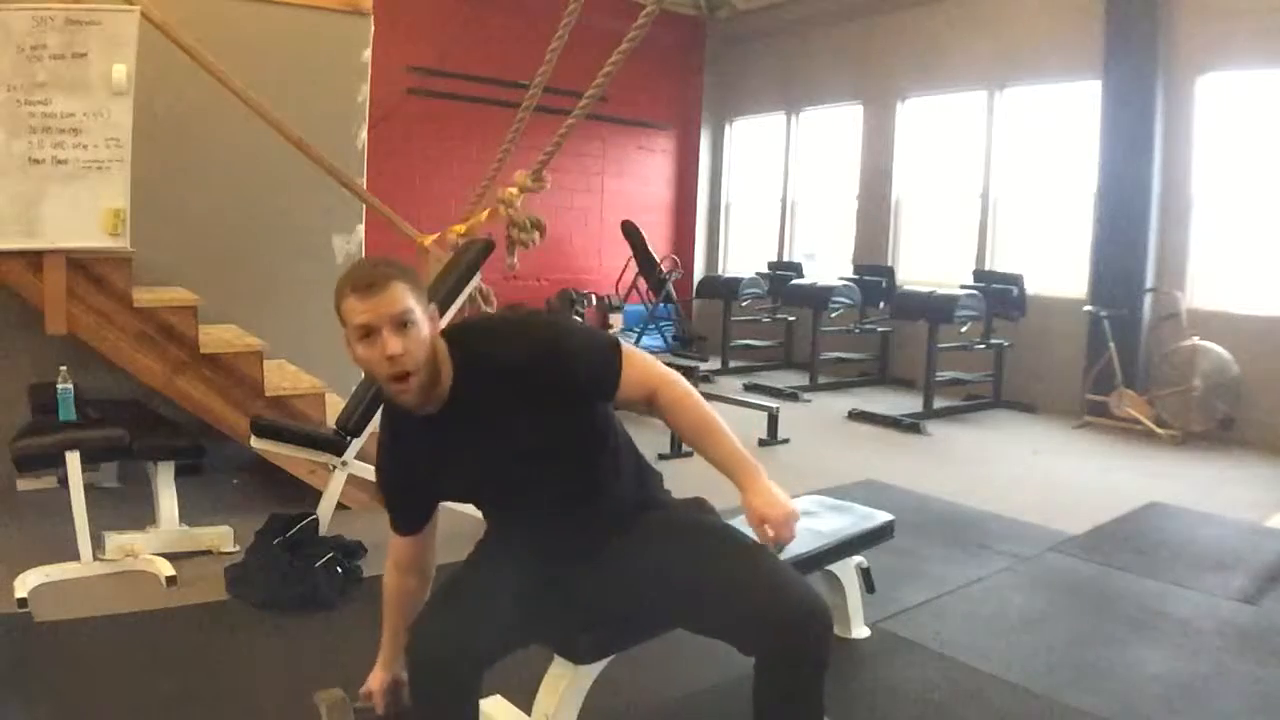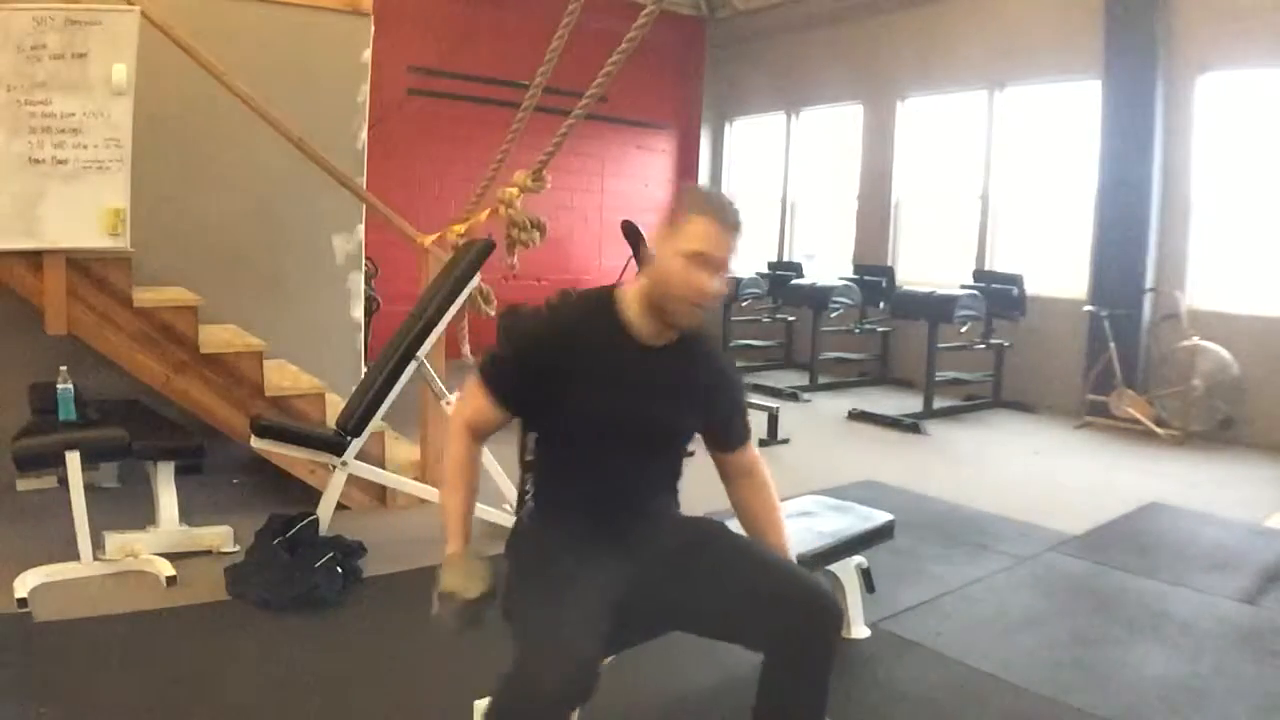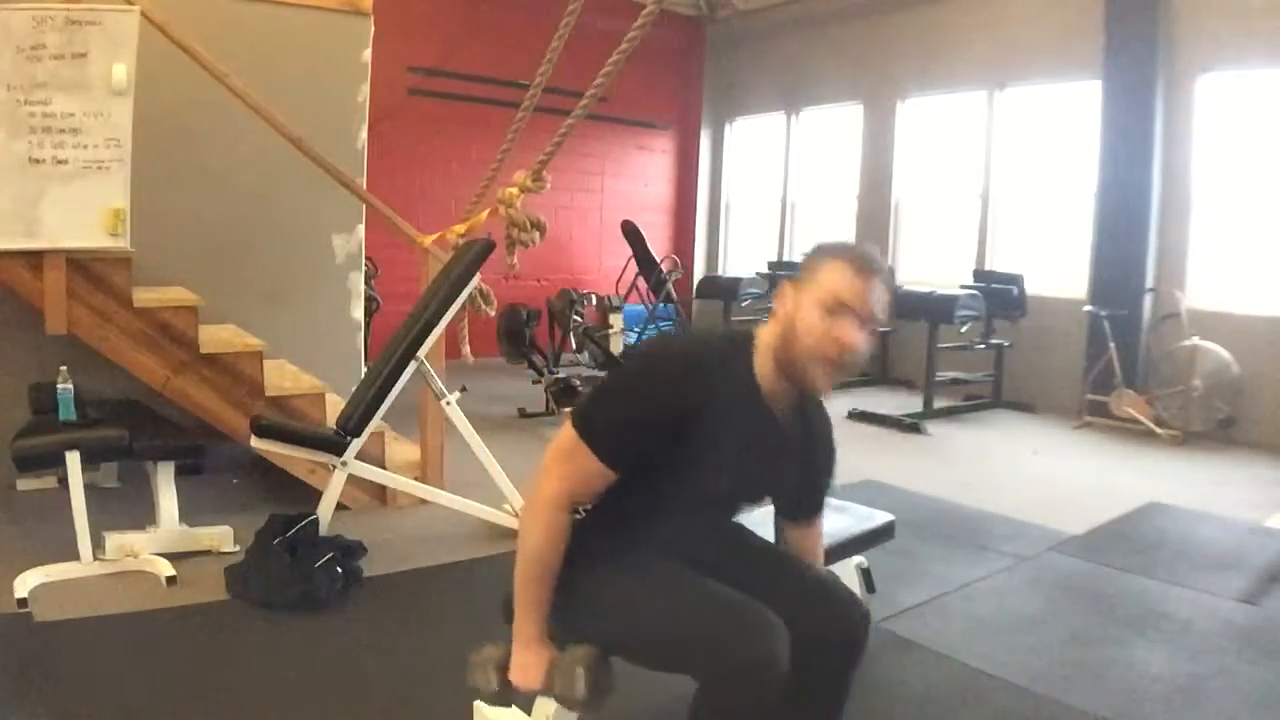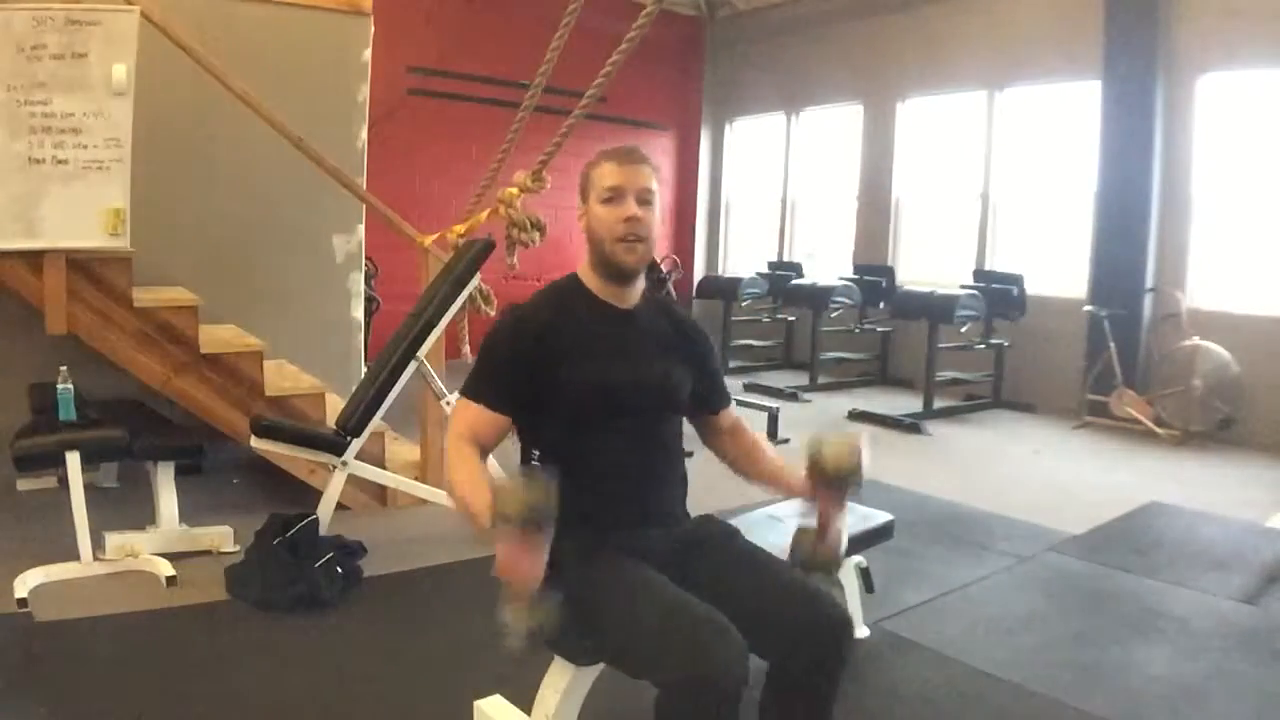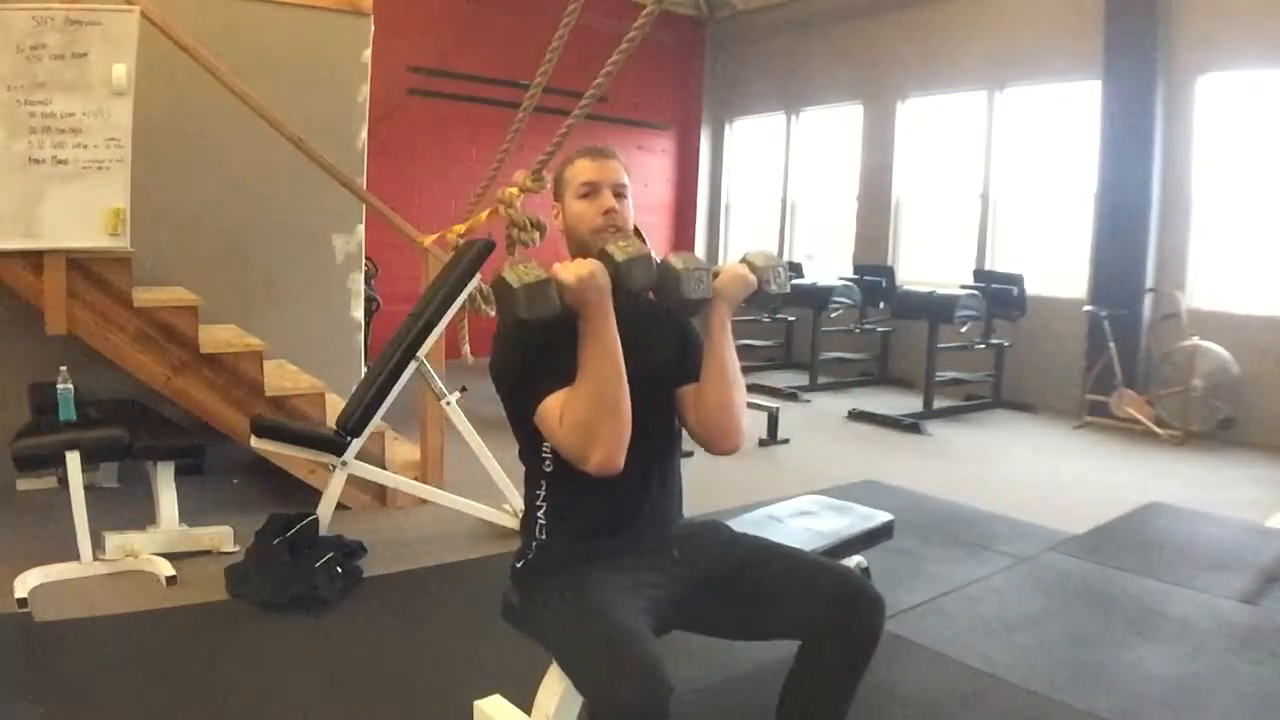
dt=1s
person 1, frame 1
left shoulder: (519, 347)
right shoulder: (400, 447)
left elbow: (657, 385)
right elbow: (409, 565)
left wrist: (752, 481)
right wrist: (388, 661)
left hip: (638, 523)
right hip: (532, 552)
left knee: (799, 620)
right knee: (435, 650)
person 1, frame 2
left shoulder: (708, 367)
right shoulder: (558, 332)
left elbow: (743, 470)
right elbow: (466, 427)
left wrist: (785, 577)
right wrist: (457, 550)
left hip: (659, 537)
right hip: (562, 543)
left knee: (811, 613)
right knee: (554, 676)
person 1, frame 3
left shoulder: (810, 435)
right shoulder: (677, 372)
left elbow: (800, 550)
right elbow: (553, 492)
right wrist: (530, 640)
right hip: (596, 561)
left knee: (838, 620)
right knee: (751, 645)
person 1, frame 4
left shoulder: (680, 332)
right shoulder: (534, 327)
left elbow: (723, 428)
right elbow: (462, 445)
left wrist: (796, 483)
right wrist: (500, 529)
left hip: (678, 537)
right hip: (579, 554)
left knee: (822, 627)
right knee: (712, 656)
person 1, frame 5
left shoulder: (664, 321)
right shoulder: (530, 327)
left elbow: (723, 435)
right elbow: (601, 451)
left wrist: (718, 311)
right wrist: (597, 312)
left hip: (673, 542)
right hip: (574, 562)
left knee: (851, 605)
